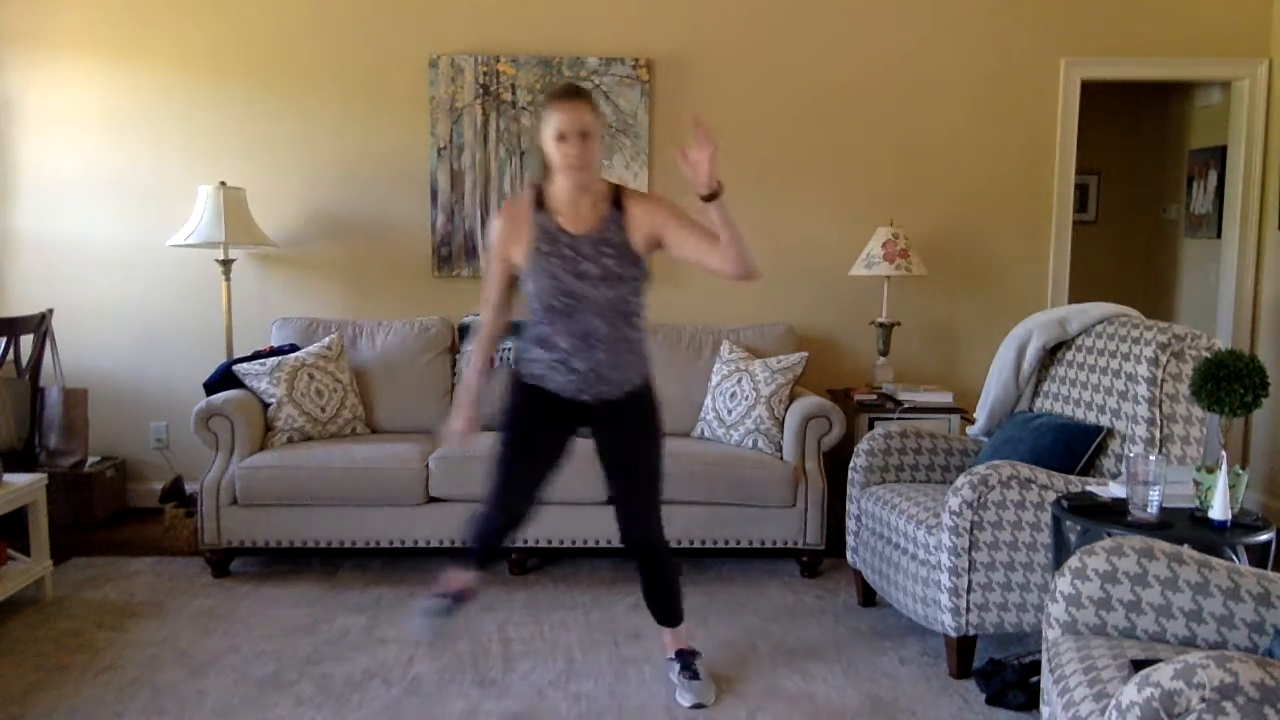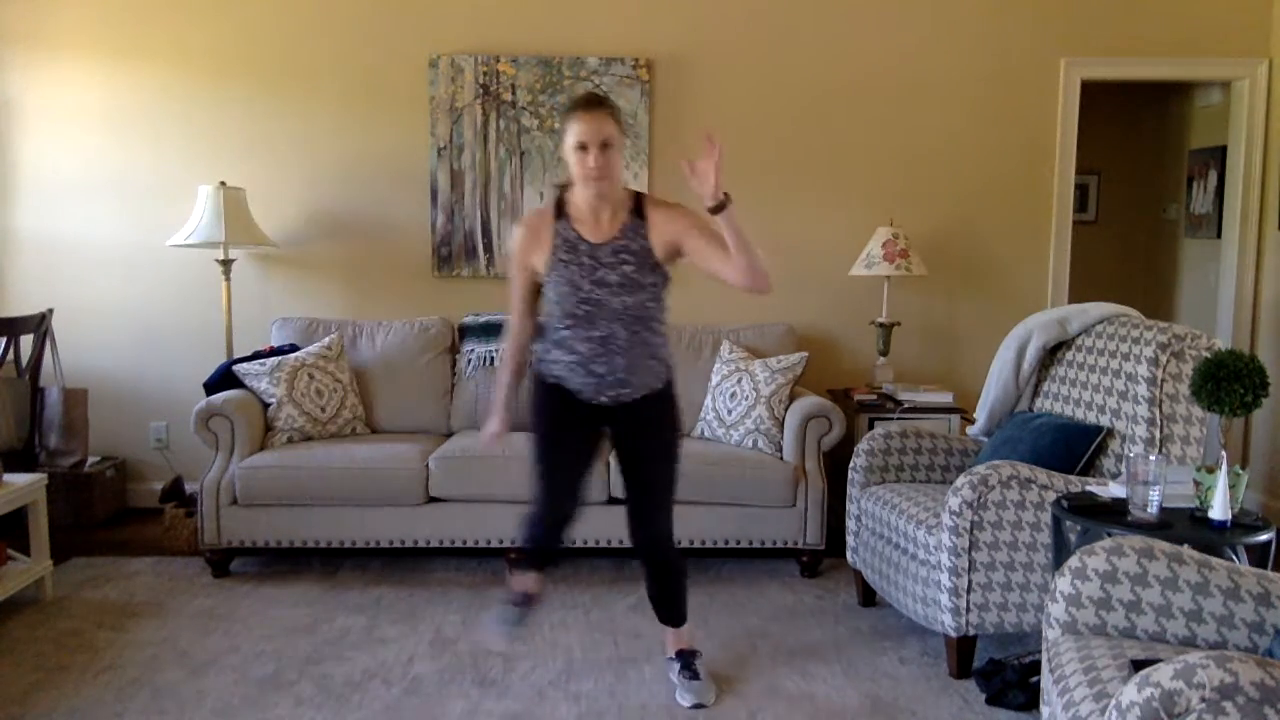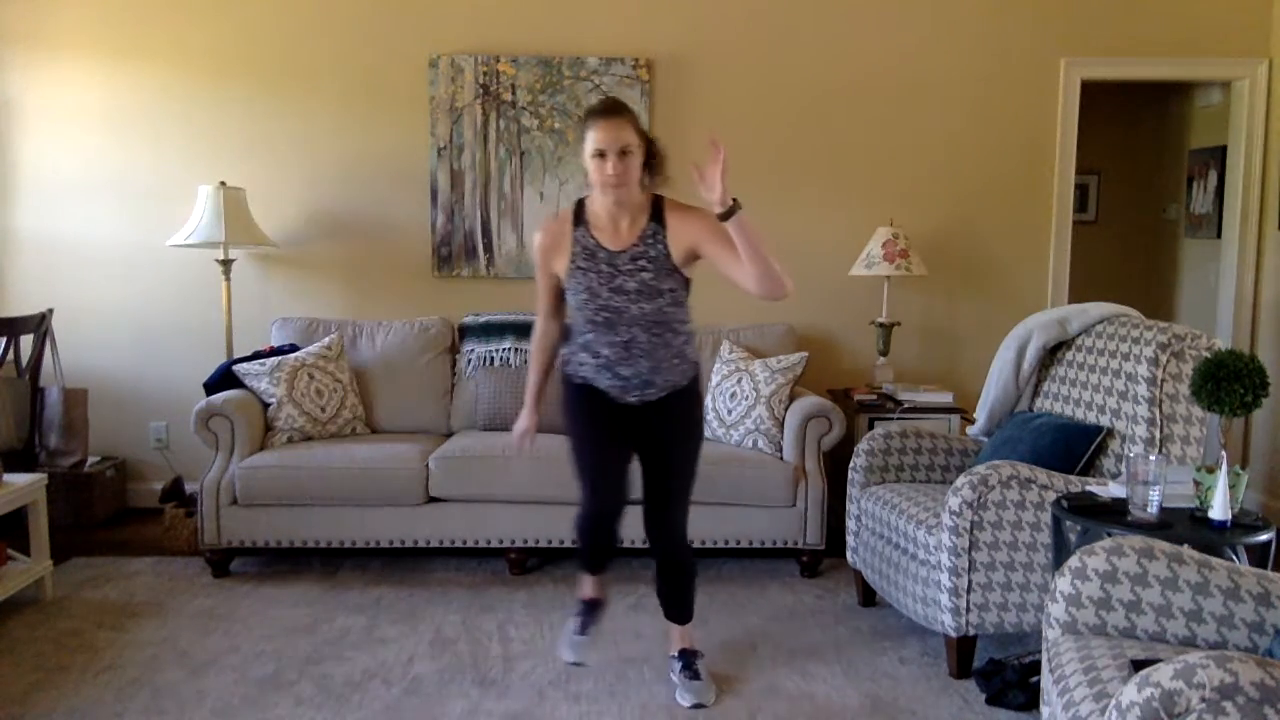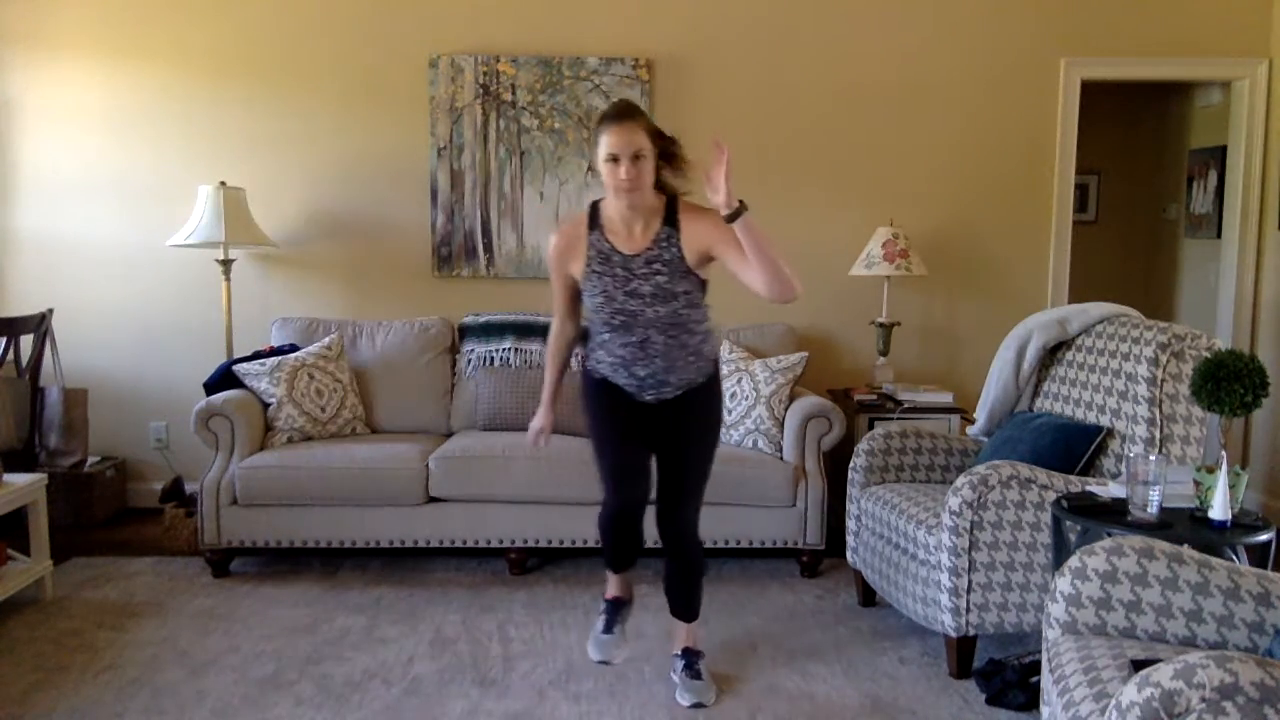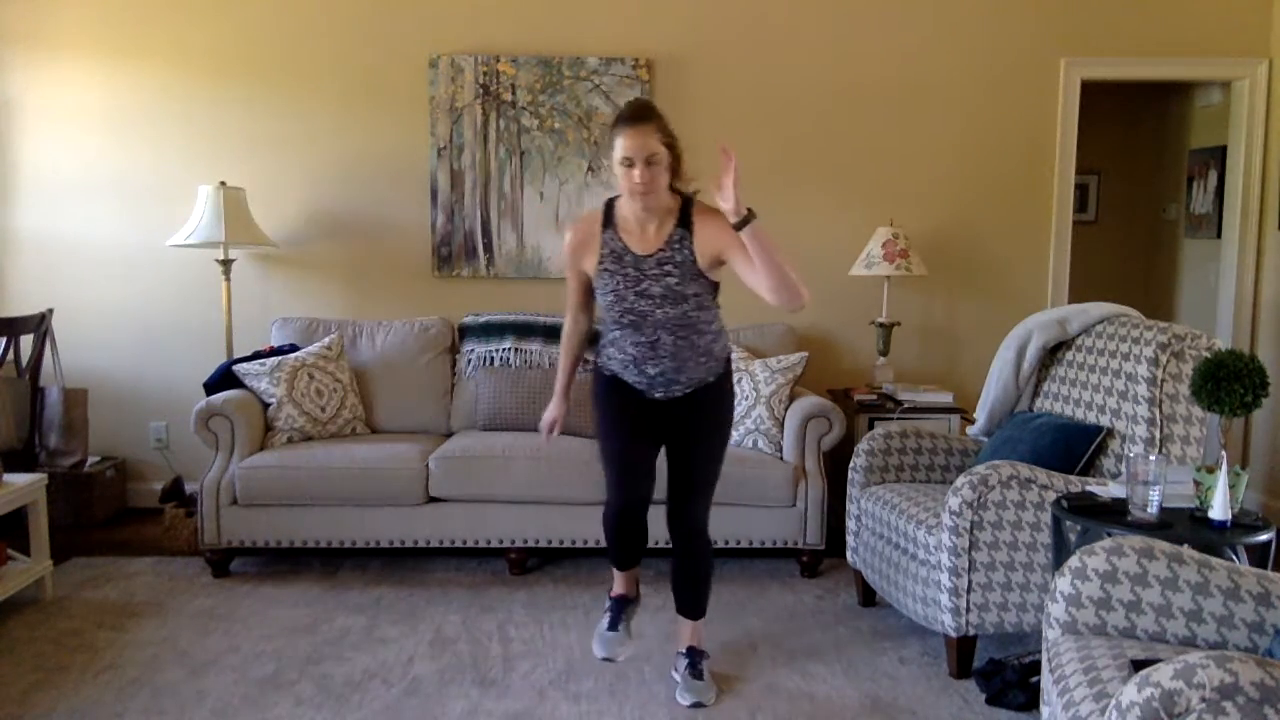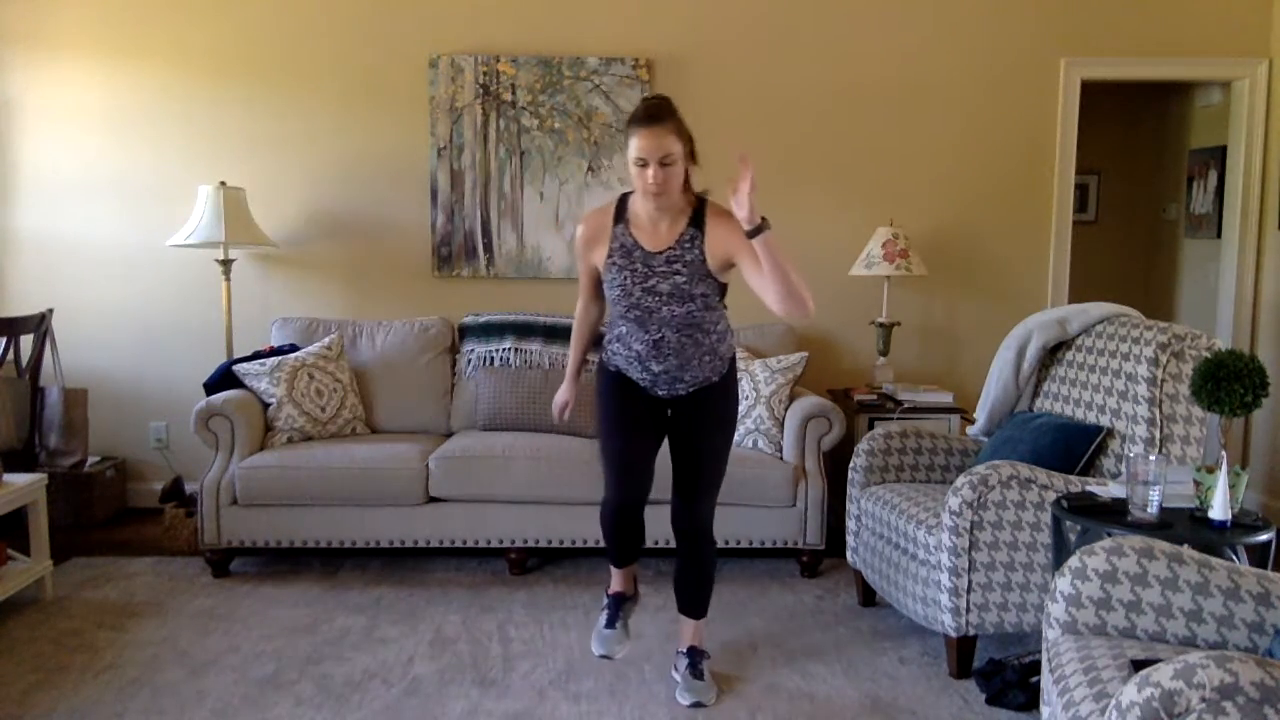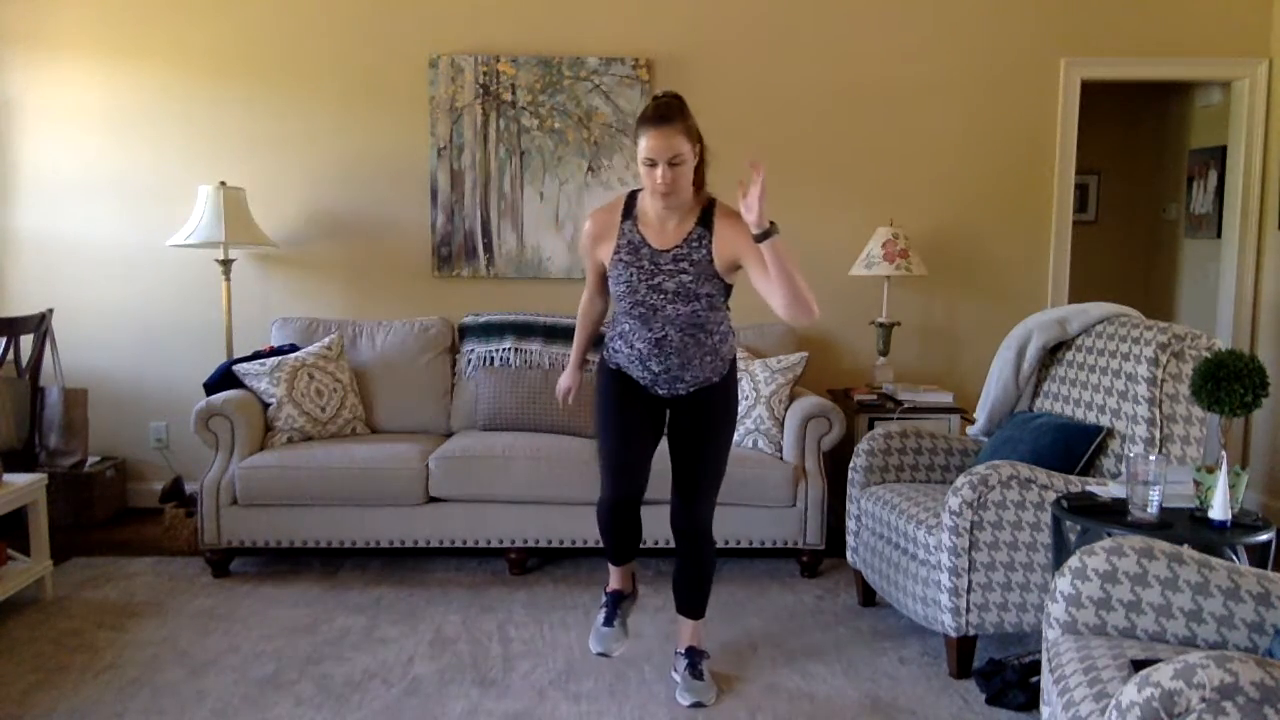
dt=0.1s
person 1, frame 1
left shoulder: (644, 213)
right shoulder: (513, 223)
left elbow: (742, 268)
right elbow: (493, 316)
left wrist: (709, 193)
right wrist: (465, 401)
left hip: (626, 394)
right hip: (542, 390)
left knee: (643, 531)
right knee: (506, 509)
left ankle: (680, 650)
right ankle: (462, 576)
person 1, frame 2
left shoulder: (664, 221)
right shoulder: (534, 231)
left elbow: (756, 281)
right elbow: (521, 321)
left wrist: (716, 203)
right wrist: (500, 404)
left hip: (647, 395)
right hip: (564, 390)
left knee: (652, 531)
right knee: (554, 507)
left ankle: (680, 651)
right ankle: (525, 583)
person 1, frame 3
left shoulder: (684, 225)
right shoulder: (554, 237)
left elbow: (774, 288)
right elbow: (548, 321)
left wrist: (727, 209)
right wrist: (531, 403)
left hip: (672, 394)
right hip: (593, 390)
left knee: (667, 523)
right knee: (602, 501)
left ankle: (684, 649)
right ankle: (589, 594)
person 1, frame 4
left shoulder: (698, 225)
right shoulder: (570, 239)
left elbow: (783, 292)
right elbow: (564, 320)
left wrist: (734, 211)
right wrist: (546, 401)
left hip: (690, 390)
right hip: (612, 387)
left knee: (679, 521)
right knee: (626, 499)
left ankle: (687, 649)
right ankle: (616, 594)
person 1, frame 5
left shoulder: (710, 228)
right shoulder: (583, 236)
left elbow: (791, 300)
right elbow: (578, 314)
left wrist: (742, 218)
right wrist: (560, 391)
left hip: (701, 387)
right hip: (623, 382)
left knee: (688, 517)
right knee: (626, 497)
left ankle: (690, 649)
right ankle: (623, 591)
person 1, frame 6
left shoulder: (721, 229)
right shoulder: (595, 229)
left elbow: (796, 310)
left wrist: (754, 225)
right wrist: (570, 377)
left hip: (706, 386)
right hip: (627, 378)
left knee: (693, 516)
right knee: (624, 494)
left ankle: (691, 649)
right ankle: (621, 588)
person 1, frame 7
left shoulder: (729, 229)
right shoulder: (603, 224)
left elbow: (802, 314)
left wrist: (763, 229)
right wrist: (574, 361)
left hip: (706, 386)
right hip: (627, 376)
left knee: (692, 517)
right knee: (619, 492)
left ankle: (690, 649)
right ankle: (620, 588)
